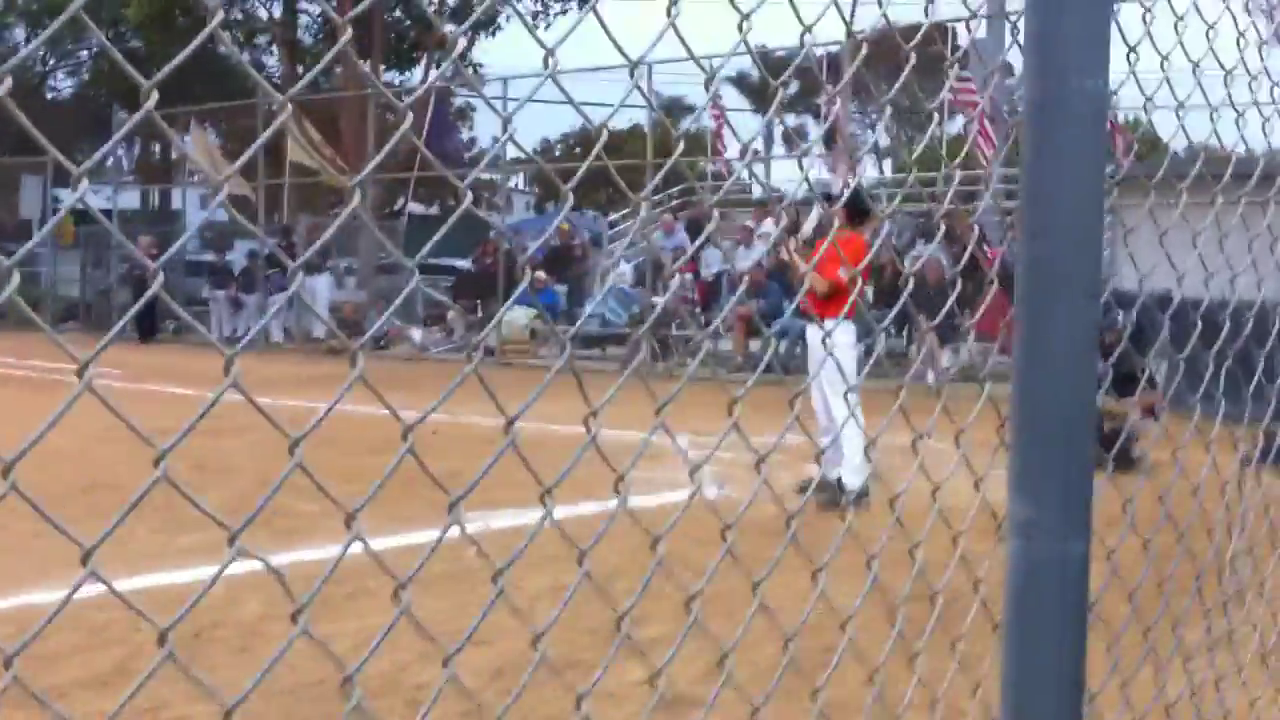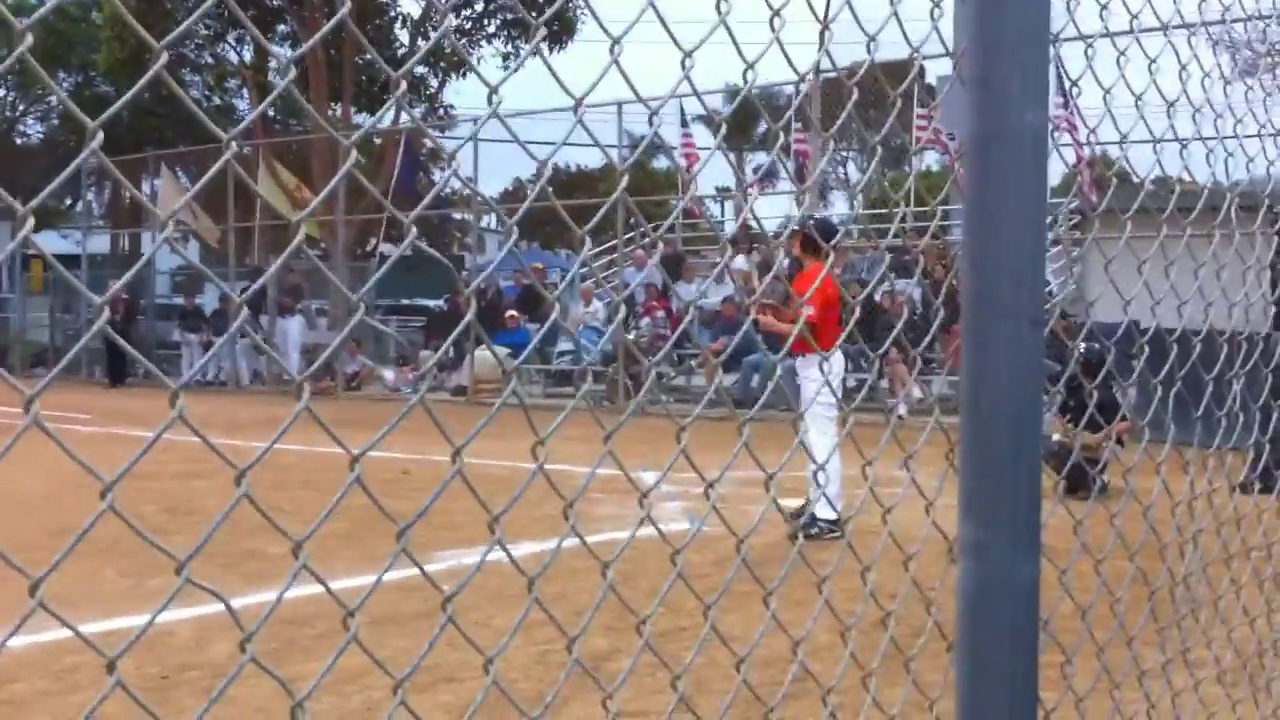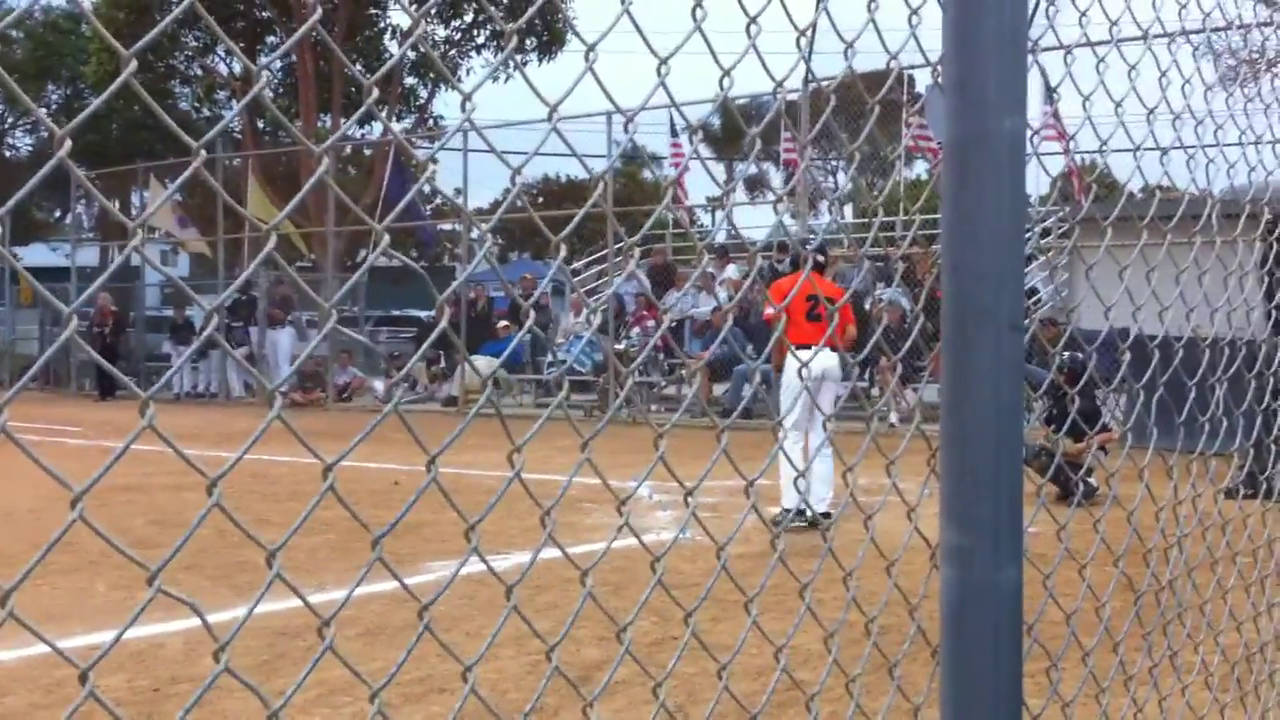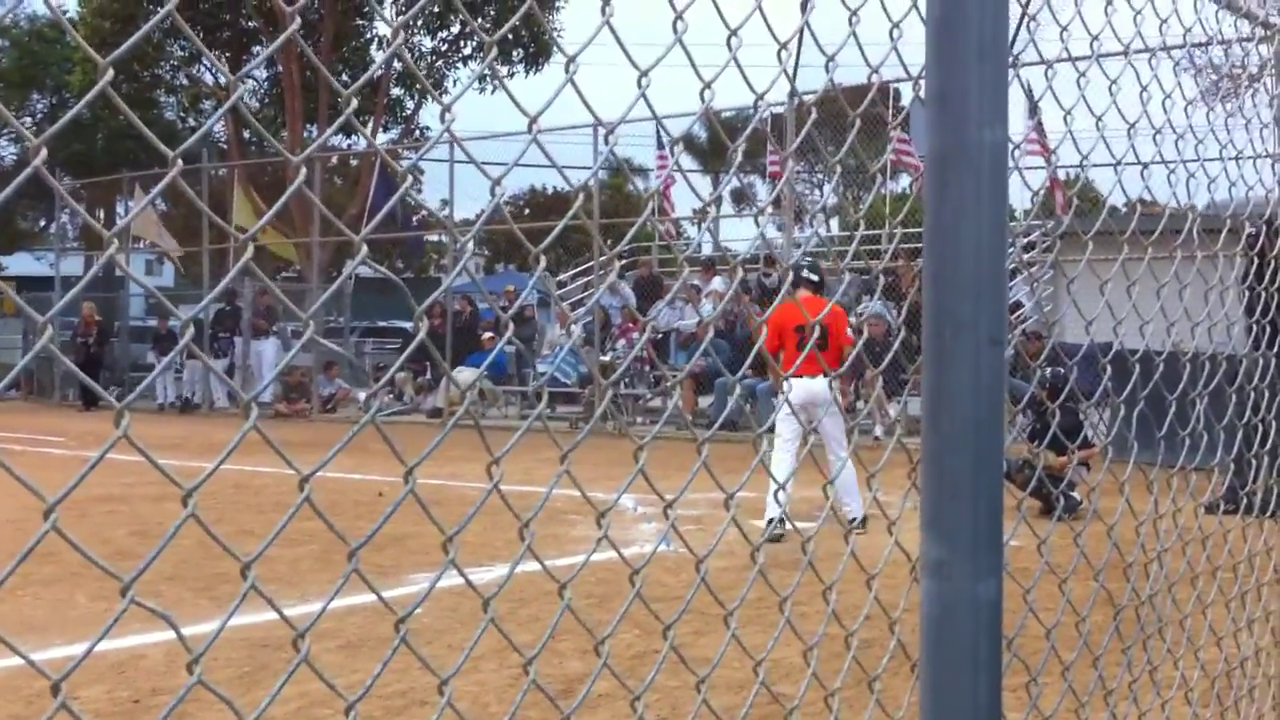
dt=0.7s
person 1, frame 1
left shoulder: (855, 246)
right shoulder: (830, 242)
left elbow: (823, 288)
right elbow: (810, 282)
left wrist: (796, 261)
right wrist: (794, 257)
left hip: (836, 329)
right hip: (818, 327)
left knee: (843, 405)
right knee: (824, 406)
left ankle: (855, 484)
right ankle: (833, 473)
person 1, frame 2
left shoulder: (809, 278)
right shoulder: (821, 274)
left elbow: (806, 331)
left wrist: (771, 324)
right wrist: (779, 311)
left hip: (818, 362)
right hip: (822, 360)
left knee: (822, 437)
right knee: (814, 434)
left ankle: (827, 518)
right ankle: (817, 501)
person 1, frame 3
left shoulder: (783, 285)
right shoulder: (835, 290)
left elbow: (779, 328)
right elbow: (850, 334)
left wrist: (776, 363)
left hip: (800, 360)
right hip: (830, 361)
left knee: (790, 434)
right knee: (820, 436)
left ankle: (793, 508)
right ankle: (820, 509)
person 1, frame 4
left shoulder: (780, 313)
right shoulder: (835, 311)
left elbow: (771, 357)
right elbow: (849, 353)
left wrist: (779, 380)
left hip: (795, 386)
right hip: (827, 386)
left knee: (784, 453)
right knee: (839, 453)
left ankle: (776, 520)
right ankle: (855, 516)
